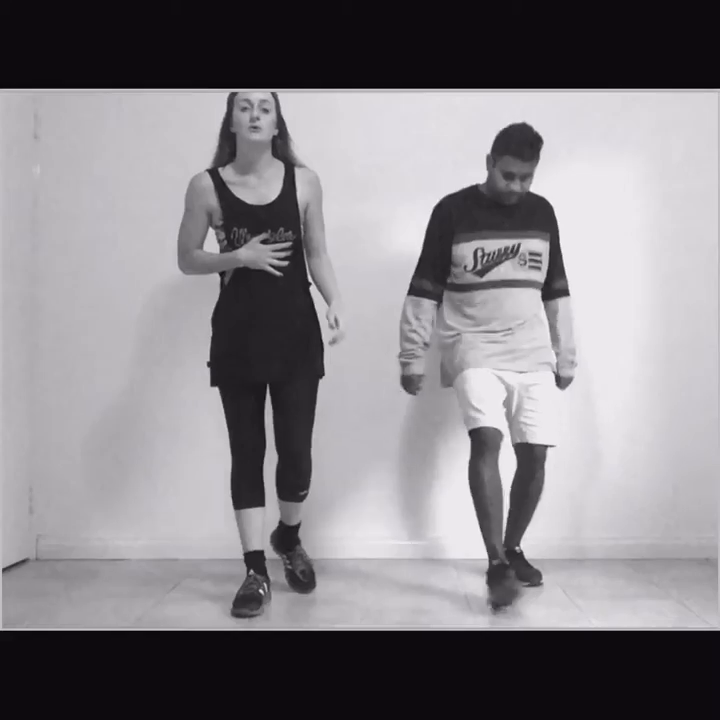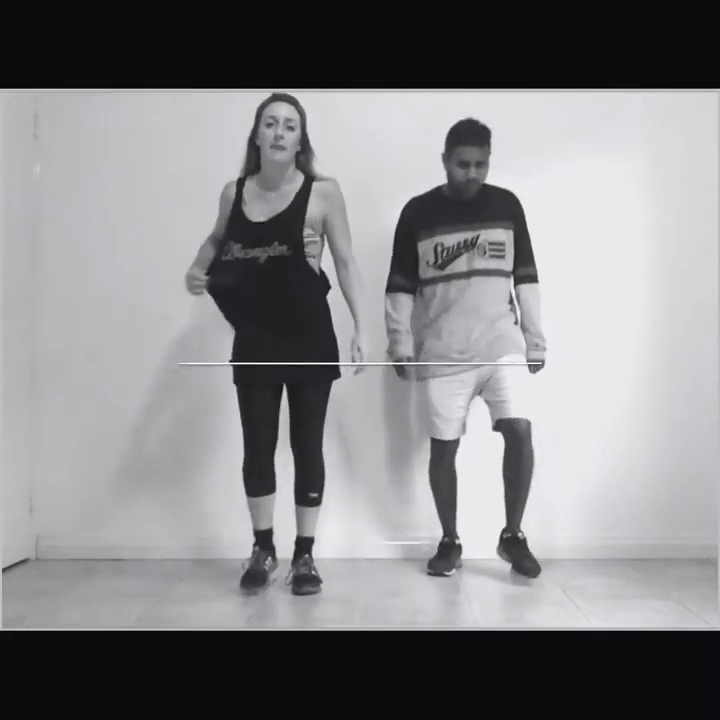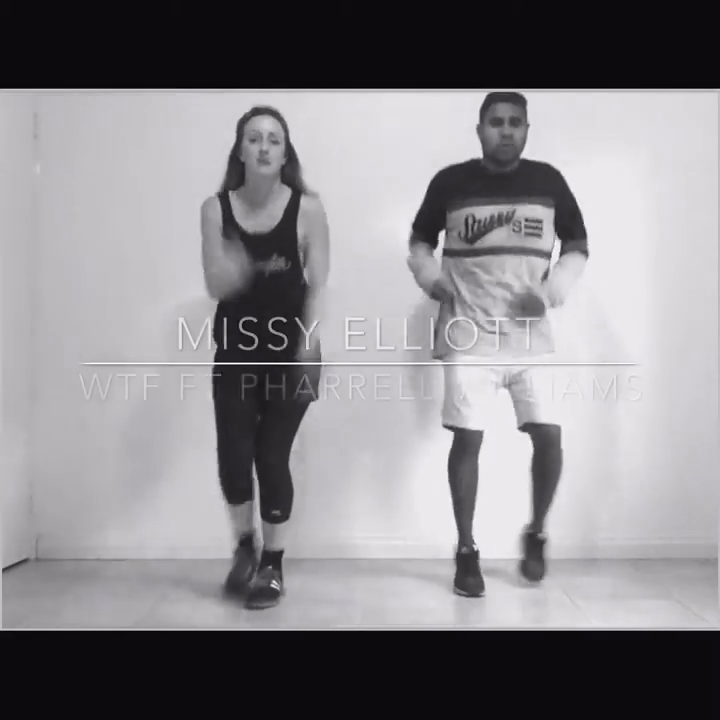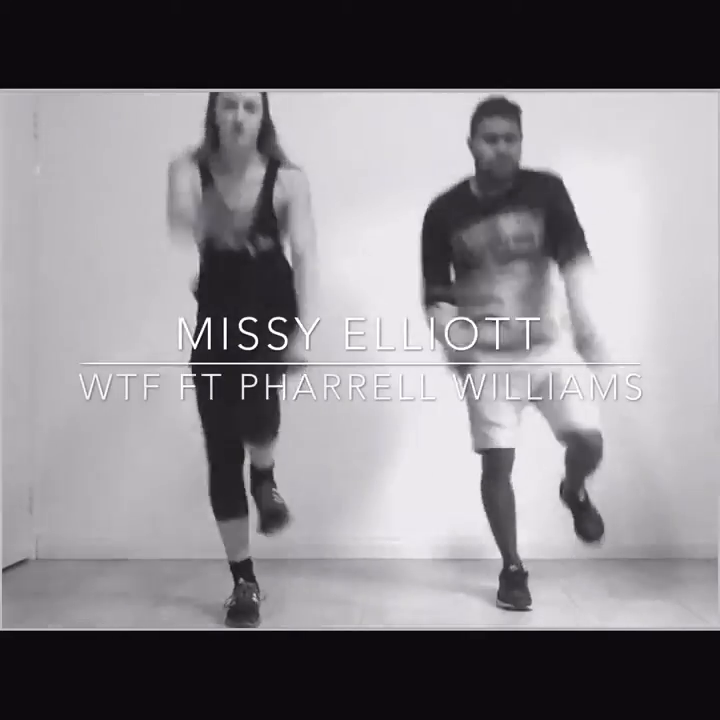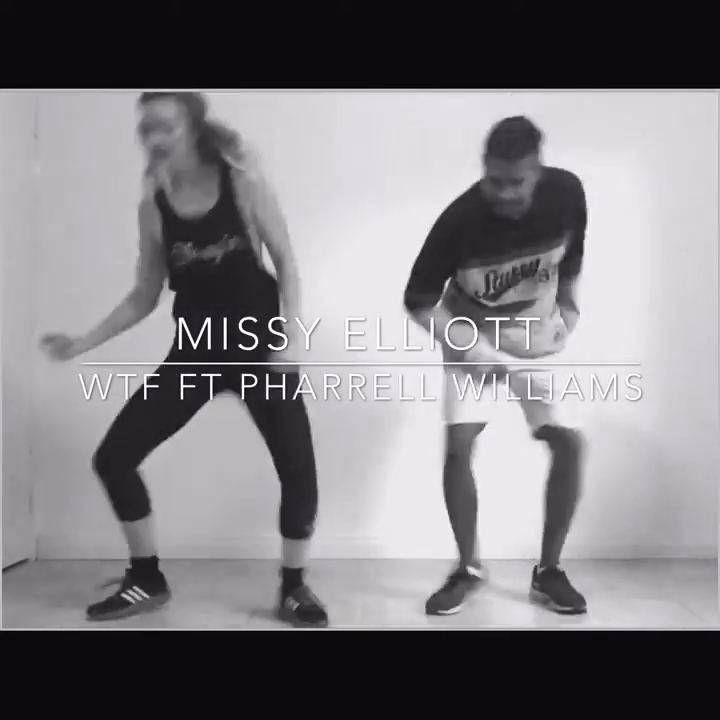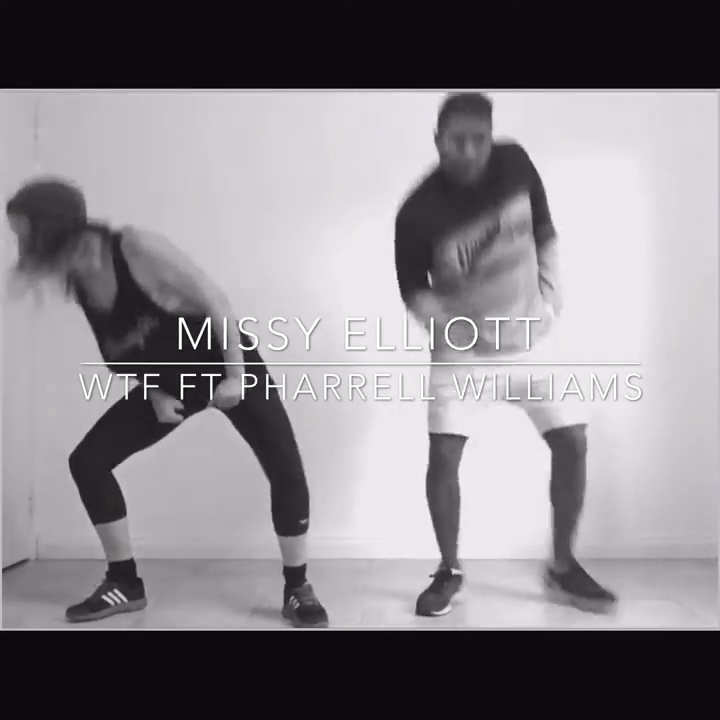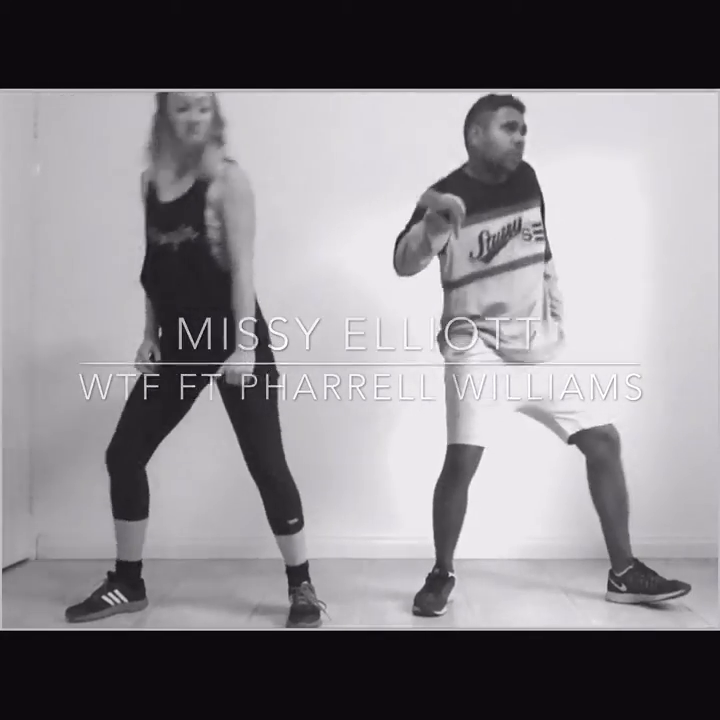
dt=0.7s
person 1, frame 1
left shoulder: (303, 179)
right shoulder: (206, 185)
left elbow: (317, 252)
right elbow: (187, 259)
left wrist: (334, 301)
right wrist: (238, 256)
left hip: (295, 329)
right hip: (236, 332)
left knee: (296, 449)
right knee: (246, 451)
left ankle: (288, 537)
right ankle: (256, 571)
person 1, frame 2
left shoulder: (324, 192)
right shoulder: (234, 192)
left elbow: (345, 261)
right elbow: (217, 240)
left wrist: (360, 324)
right wrist: (197, 269)
left hip: (309, 336)
right hip: (254, 338)
left knee: (307, 446)
right knee: (258, 445)
left ankle: (304, 555)
right ankle: (263, 549)
person 1, frame 3
left shoulder: (308, 207)
right shoulder: (215, 208)
left elbow: (318, 281)
right elbow: (214, 286)
left wrist: (309, 334)
right wrist: (226, 271)
left hip: (291, 344)
right hip: (236, 345)
left knee: (272, 458)
right knee: (233, 456)
left ankle: (272, 566)
right ankle: (245, 548)
person 1, frame 4
left shoulder: (286, 179)
right shoulder: (189, 169)
left elbow: (305, 253)
right elbow: (179, 224)
left wrist: (301, 325)
right wrist: (206, 218)
left hip: (273, 320)
right hip: (216, 323)
left knee: (254, 403)
right knee: (222, 453)
left ankle: (266, 477)
right ankle: (243, 579)
person 1, frame 5
left shoulder: (243, 180)
right shoulder: (153, 208)
left elbow: (286, 261)
right elbow: (145, 296)
left wrist: (292, 333)
right wrist: (85, 342)
left hip: (258, 346)
right hip: (191, 351)
left knee: (298, 467)
right knee: (114, 456)
left ankle: (294, 585)
right ankle: (147, 577)
person 1, frame 6
left shoulder: (138, 248)
right shoulder: (79, 283)
left elbow: (215, 300)
right elbow: (119, 351)
left wrist: (235, 371)
right wrist: (159, 395)
left hip: (228, 367)
right hip: (170, 378)
left knee: (285, 466)
right knee: (87, 461)
left ankle: (297, 589)
right ankle: (124, 582)
person 1, frame 7
left shoulder: (226, 176)
right shoulder: (152, 180)
left elbow: (242, 265)
right elbow: (155, 268)
left wrist: (246, 346)
right wrist: (148, 337)
left hip: (232, 340)
right hip: (177, 345)
left knee: (266, 462)
right knee: (123, 454)
left ankle: (301, 586)
right ankle: (127, 583)
person 2, frame 1
left shoulder: (543, 212)
right shoulder: (452, 211)
left elbow: (557, 291)
right elbow: (424, 289)
left wrist: (566, 357)
right wrist: (412, 356)
left hip: (533, 354)
right hip: (475, 349)
left knee: (534, 455)
right knee: (486, 442)
left ankle: (513, 549)
right ankle: (496, 564)
person 2, frame 2
left shoulder: (507, 205)
right shoulder: (418, 212)
left elbow: (526, 278)
right elbow: (400, 286)
left wrist: (536, 341)
right wrist: (400, 344)
left hip: (502, 345)
right hip: (442, 352)
left knee: (518, 431)
right knee: (444, 446)
left ankle: (513, 536)
right ankle: (450, 542)
person 2, frame 3
left shoulder: (548, 181)
right shoulder: (450, 182)
left elbow: (577, 247)
right elbow: (419, 240)
left wrist: (552, 291)
right wrist: (430, 277)
left hip: (529, 337)
right hip: (468, 338)
left knee: (548, 435)
right knee: (467, 438)
left ankle: (535, 534)
right ankle: (467, 551)
person 2, frame 4
left shoulder: (546, 189)
right shoulder: (443, 211)
left elbow: (573, 255)
right elbow: (436, 292)
left wrist: (582, 318)
right wrist: (456, 341)
left hip: (542, 344)
right hip: (482, 351)
left knee: (589, 441)
right knee: (497, 460)
left ankle: (575, 489)
right ankle: (512, 569)
person 2, frame 5
left shoulder: (566, 192)
right shoulder: (459, 219)
right elbow: (419, 302)
left wrist: (567, 316)
right wrist: (476, 351)
left hip: (536, 345)
right hip: (473, 345)
left knee: (570, 444)
right knee: (459, 444)
left ankle: (549, 570)
right ankle: (468, 568)
person 2, frame 6
left shoulder: (515, 163)
right shoulder: (420, 210)
left elbow: (543, 232)
right elbow: (414, 293)
left wrist: (549, 292)
right wrist: (444, 325)
left hip: (528, 337)
right hip: (462, 345)
left knee: (571, 440)
right knee: (444, 452)
left ankle: (563, 568)
right ankle: (449, 573)
person 2, frame 7
left shoulder: (526, 179)
right shoulder: (448, 196)
right elbow: (404, 265)
left wrist: (558, 320)
right wrist: (433, 225)
left hip: (540, 349)
right hip: (477, 351)
left knee: (604, 442)
right knee: (461, 462)
left ankle: (623, 572)
right ankle: (442, 573)
